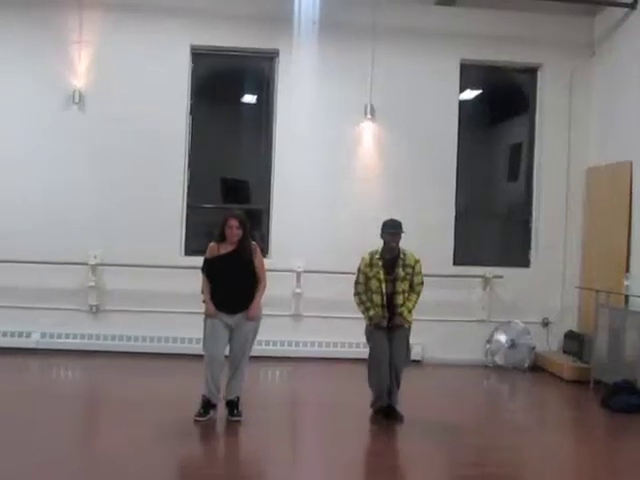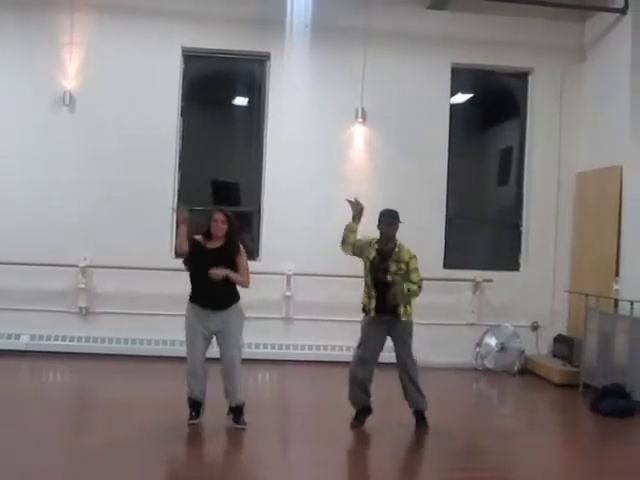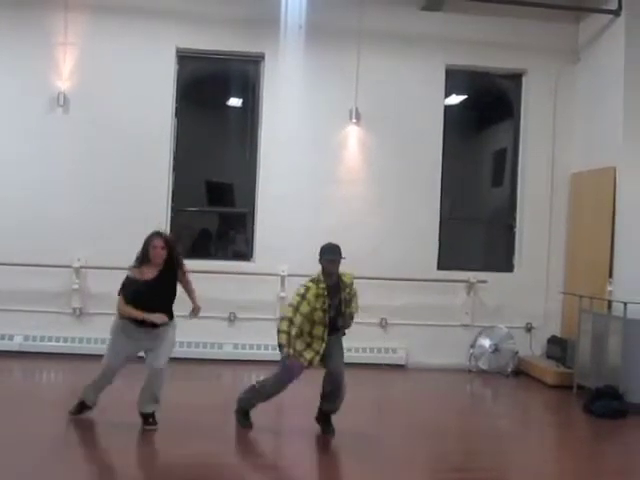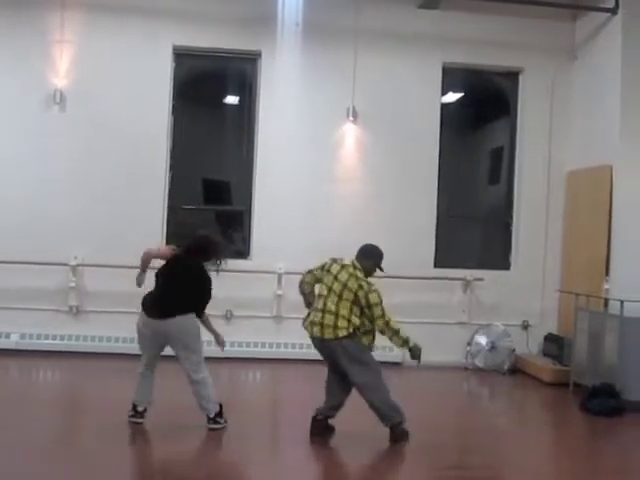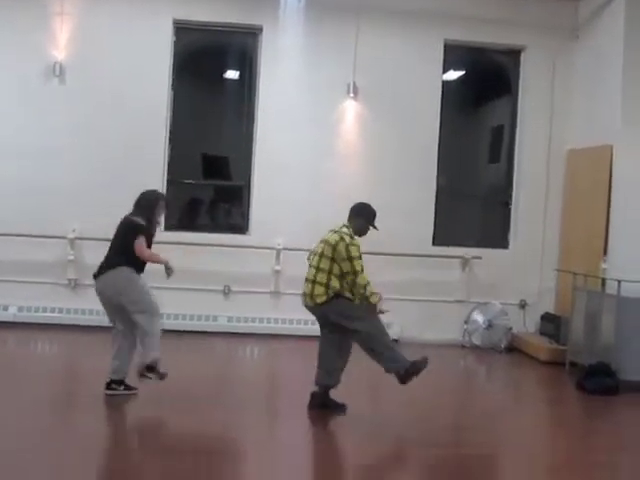
dt=1s
person 1, frame 1
left shoulder: (412, 261)
right shoulder: (368, 261)
left elbow: (416, 291)
right elbow: (359, 292)
left wrist: (404, 314)
right wrist: (371, 315)
left hip: (399, 321)
right hip: (377, 320)
left knee: (397, 363)
right knee: (379, 362)
left ankle: (391, 405)
right ankle: (379, 405)
person 1, frame 2
left shoulder: (405, 254)
right shoulder: (368, 246)
left elbow: (416, 285)
right elbow: (346, 246)
left wrist: (402, 294)
right wrist: (355, 218)
left hip: (400, 316)
right hip: (373, 315)
left knee: (406, 361)
right knee: (362, 361)
left ankle: (419, 410)
right ankle: (362, 406)
person 1, frame 3
left shoulder: (347, 281)
right shoulder: (309, 288)
left elbow: (352, 301)
right elbow: (287, 320)
left wrist: (349, 317)
right wrist: (288, 352)
left hip: (331, 335)
right hip: (306, 339)
left knee: (336, 375)
right knee: (281, 379)
left ankle: (325, 415)
right ankle: (243, 406)
person 1, frame 4
left shoulder: (332, 265)
right shoulder: (365, 287)
left elbow: (305, 281)
right elbow: (382, 322)
left wrist: (313, 307)
right wrist: (408, 344)
left hip: (316, 332)
right hip: (340, 335)
left knee: (339, 375)
right knee: (369, 376)
left ankle: (322, 418)
right ankle: (395, 424)
person 1, frame 5
left shoulder: (333, 235)
right shoulder: (348, 243)
left elbow: (312, 258)
right elbow: (358, 280)
right wrist: (373, 302)
left hip: (314, 298)
right hip: (325, 300)
left knee: (337, 344)
right knee: (372, 326)
left ankle: (321, 394)
right ankle: (402, 368)
person 2, frame 1
left shoulder: (252, 249)
right shoulder: (214, 249)
left elbow: (262, 280)
right elbow: (206, 278)
left wrist: (256, 304)
right wrist: (208, 302)
left hip: (246, 313)
right hip: (218, 313)
left knee: (239, 358)
right knee: (213, 355)
left ankle: (233, 400)
right ankle: (210, 401)
person 2, frame 2
left shoulder: (236, 249)
right shoulder: (198, 244)
left elbow: (246, 281)
right elbow: (180, 251)
left wrist: (227, 273)
right wrist: (182, 226)
left hip: (228, 312)
right hip: (198, 311)
left knee: (231, 358)
right knee: (195, 359)
left ankle: (235, 407)
right ankle: (196, 403)
person 2, frame 3
left shoulder: (174, 268)
right shoulder: (135, 273)
left elbow: (186, 282)
right elbow: (122, 308)
left wrist: (194, 301)
right wrist: (149, 316)
left hip: (161, 331)
right hip: (129, 330)
left knee: (158, 368)
right knee: (108, 368)
left ankle: (147, 411)
right ankle: (87, 401)
person 2, frame 4
left shoulder: (177, 255)
right shoulder: (203, 278)
left elbow: (148, 253)
right elbow: (199, 313)
left wrist: (140, 275)
right wrist: (215, 333)
left hip: (150, 320)
right hip: (182, 325)
left knee: (147, 366)
right knee: (197, 370)
left ankle: (138, 408)
right ankle: (214, 414)
person 2, frame 5
left shoulder: (130, 222)
right shoulder: (138, 224)
right elbow: (141, 251)
right wrist: (165, 261)
left hip: (104, 281)
right hip: (120, 275)
left knee: (126, 330)
right knee: (150, 316)
left ankle: (116, 381)
right ankle: (149, 365)
